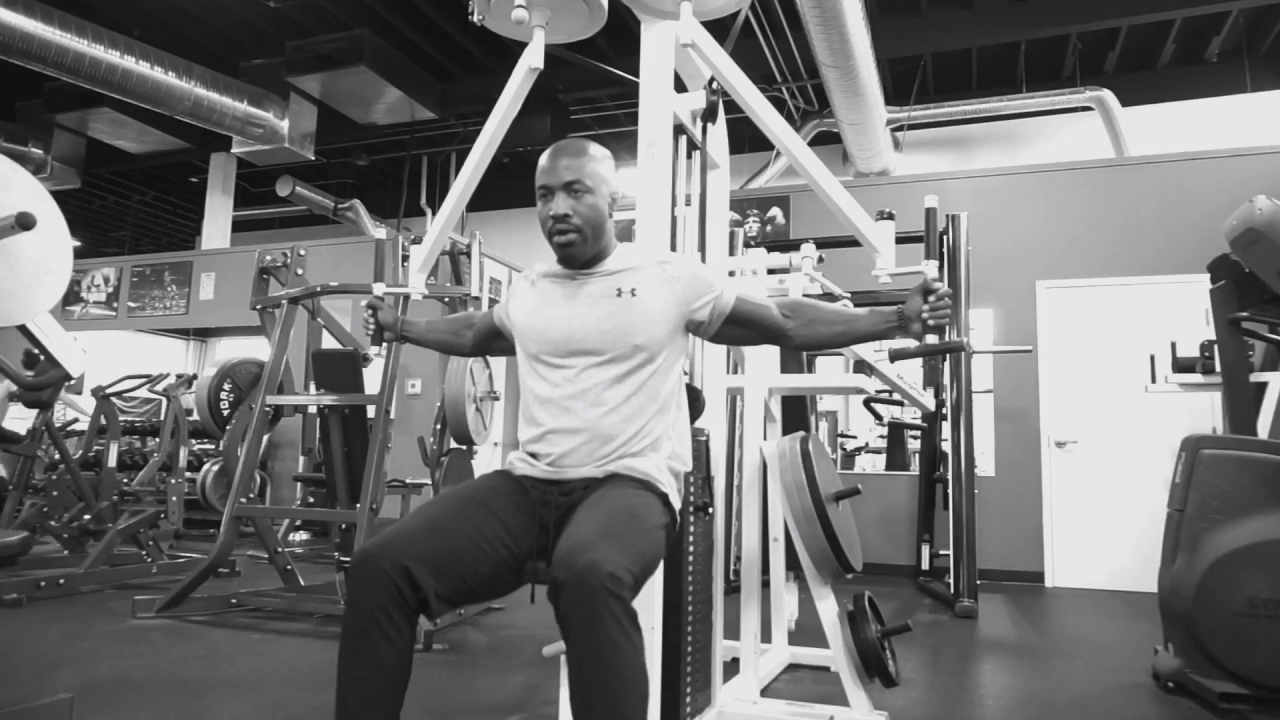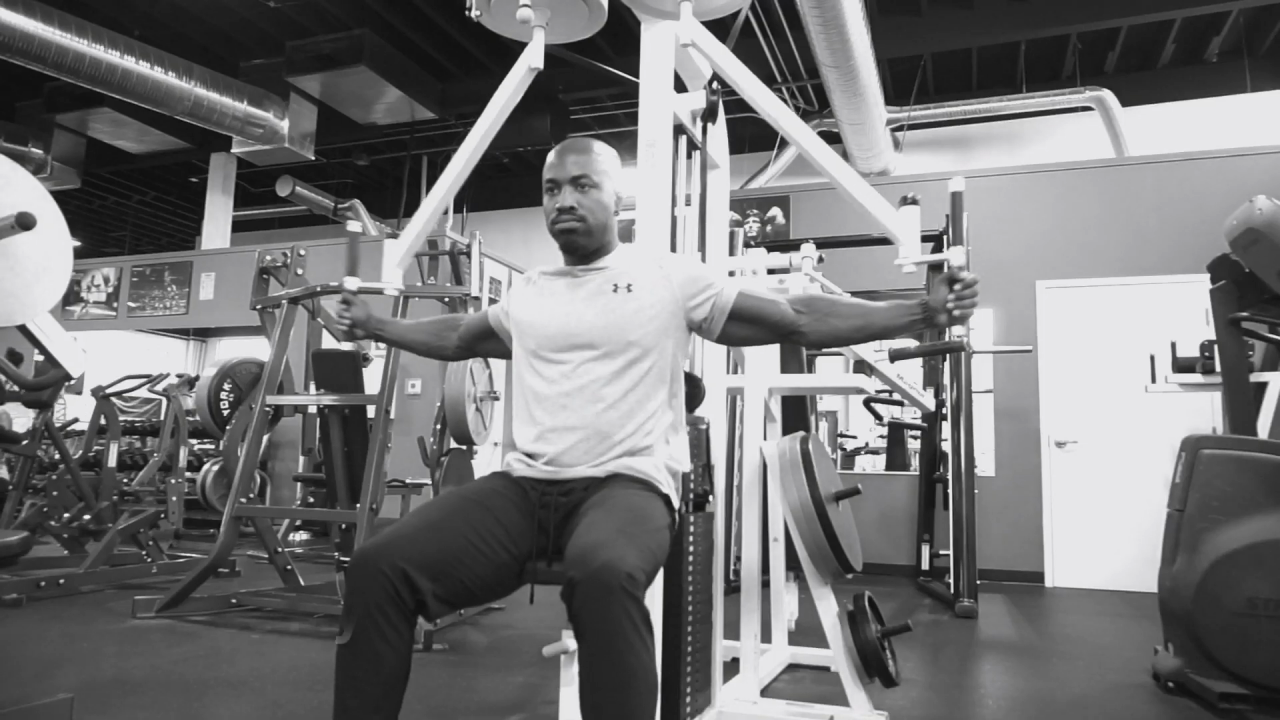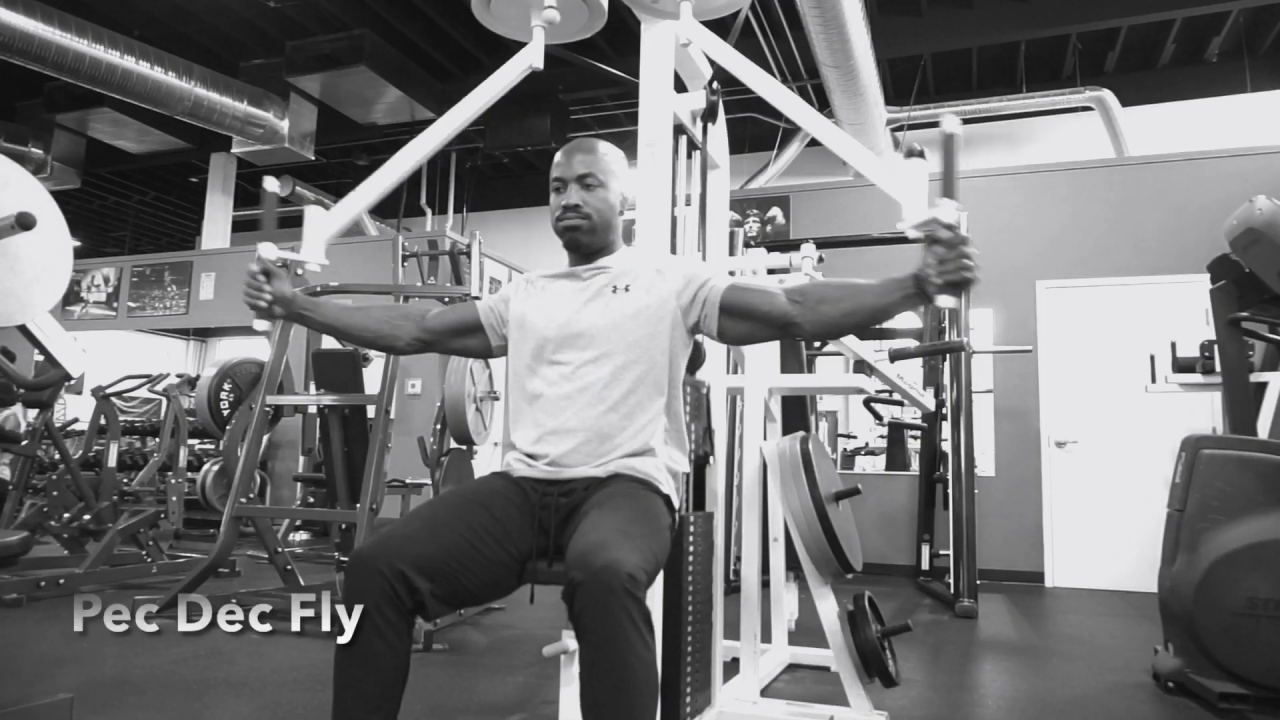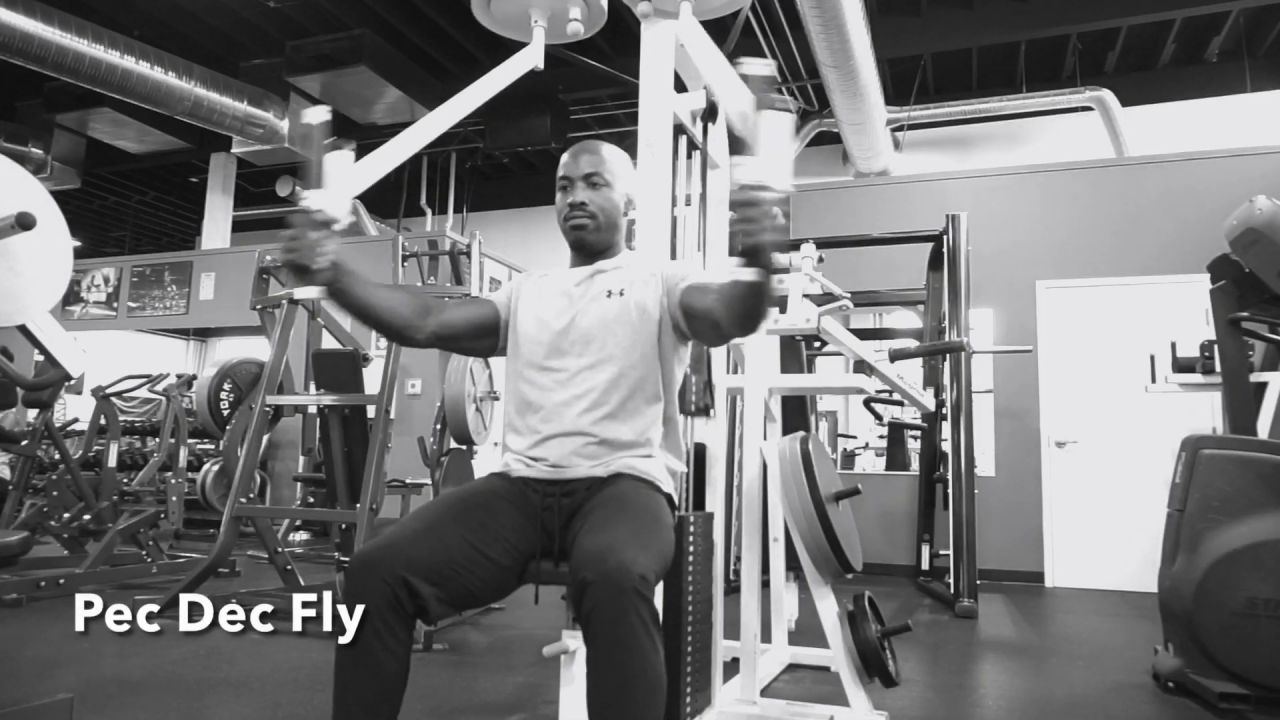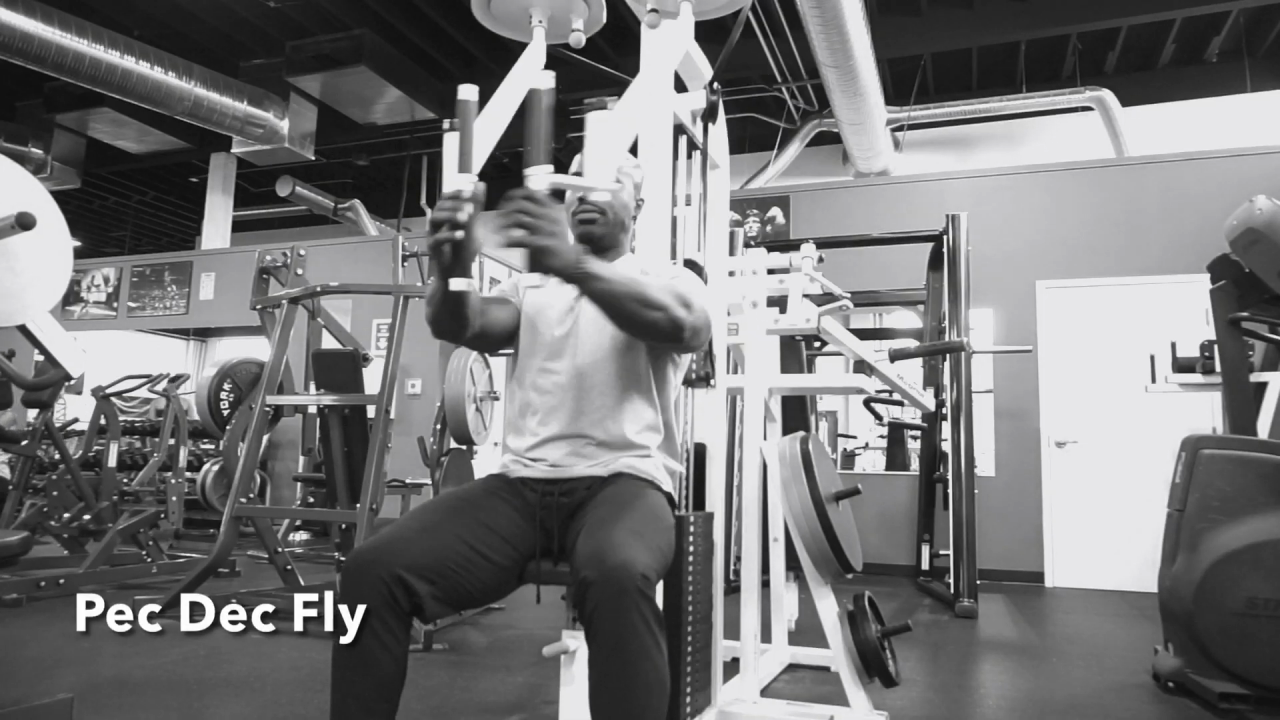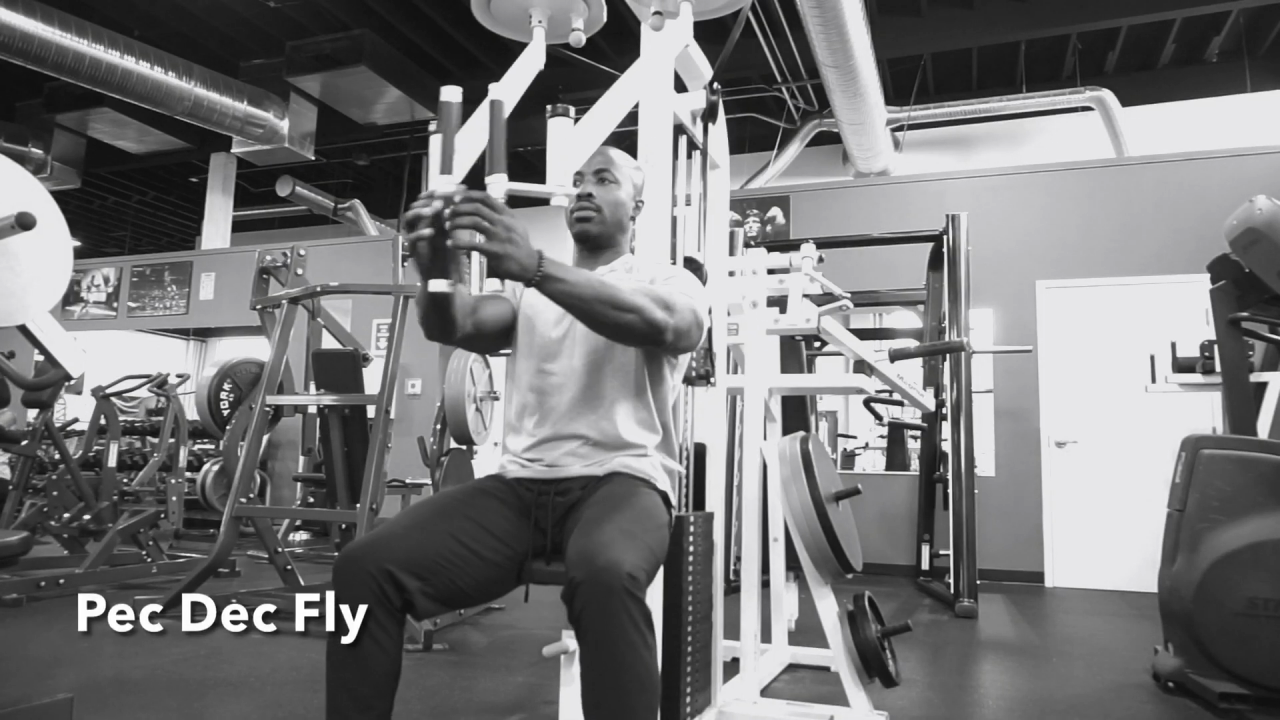
dt=0.3s
person 1, frame 1
left shoulder: (670, 277)
right shoulder: (526, 291)
left elbow: (787, 322)
right elbow: (476, 334)
left wrist: (899, 319)
right wrist: (401, 327)
left hip: (628, 482)
right hip: (528, 482)
left knee: (588, 574)
right knee: (382, 566)
person 1, frame 2
left shoulder: (670, 277)
right shoulder: (527, 292)
left elbow: (797, 318)
right elbow: (460, 338)
left wrist: (922, 311)
right wrist: (375, 326)
left hip: (627, 481)
right hip: (524, 483)
left knee: (603, 573)
right knee: (379, 566)
person 1, frame 3
left shoulder: (671, 279)
right shoulder: (524, 294)
left elbow: (800, 312)
right elbow: (414, 327)
left wrist: (920, 281)
right wrist: (295, 305)
left hip: (626, 481)
right hip: (523, 483)
left knee: (605, 576)
right knee: (377, 566)
person 1, frame 4
left shoulder: (662, 281)
right shoulder: (526, 292)
left elbow: (730, 312)
right elbow: (426, 321)
left wrist: (757, 263)
right wrist: (335, 276)
left hip: (624, 481)
right hip: (521, 485)
left knee: (615, 577)
right knee: (377, 570)
person 1, frame 5
left shoulder: (670, 282)
right shoulder: (531, 291)
left elbow: (676, 325)
right elbow: (458, 324)
left wrist: (570, 262)
right wrist: (450, 268)
left hip: (622, 481)
right hip: (521, 484)
left knee: (617, 577)
right knee: (374, 570)
person 1, frame 6
left shoulder: (669, 282)
right shoulder: (528, 293)
left elbow: (655, 324)
right elbow: (450, 325)
left wrist: (535, 265)
right wrist: (435, 268)
left hip: (619, 480)
right hip: (519, 485)
left knee: (605, 575)
right knee: (366, 566)
